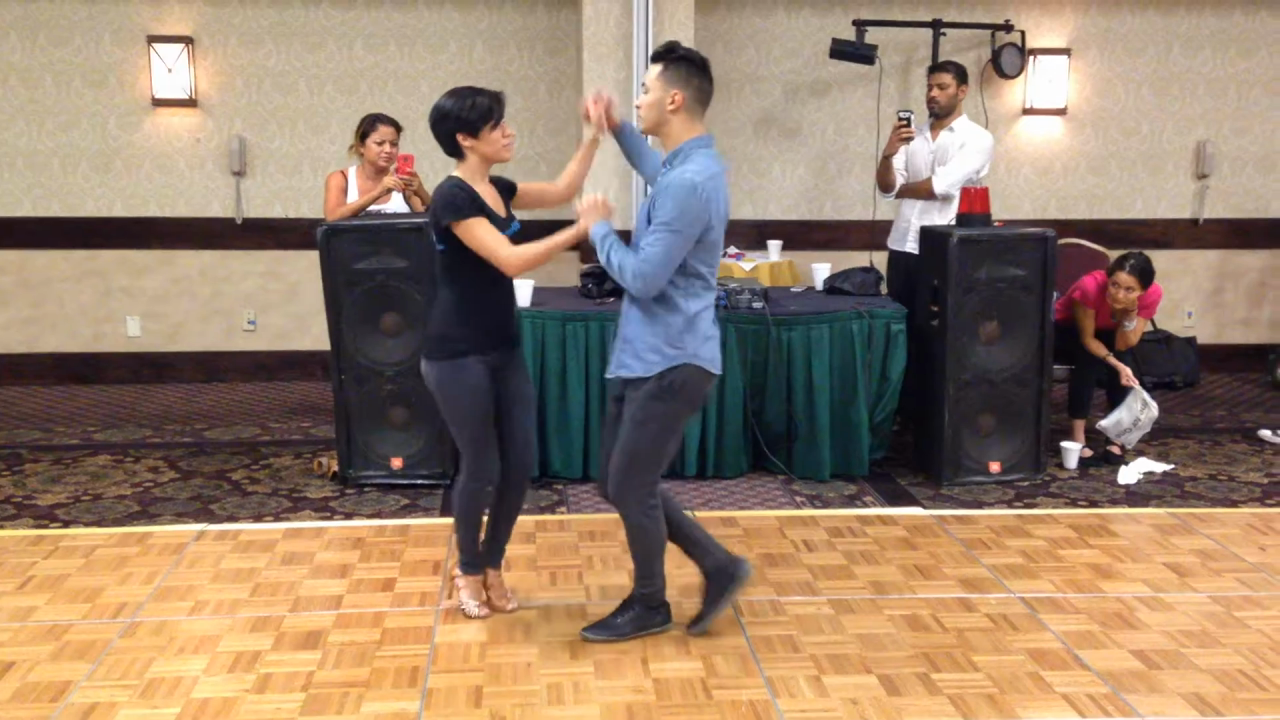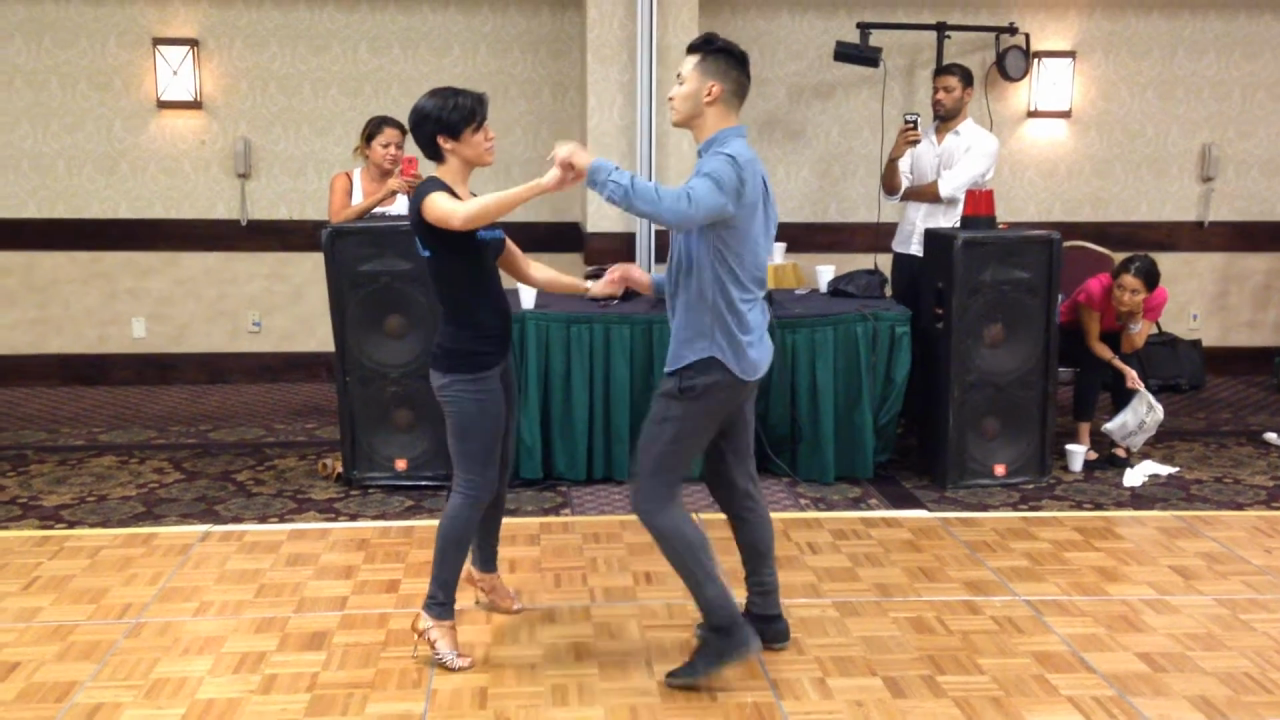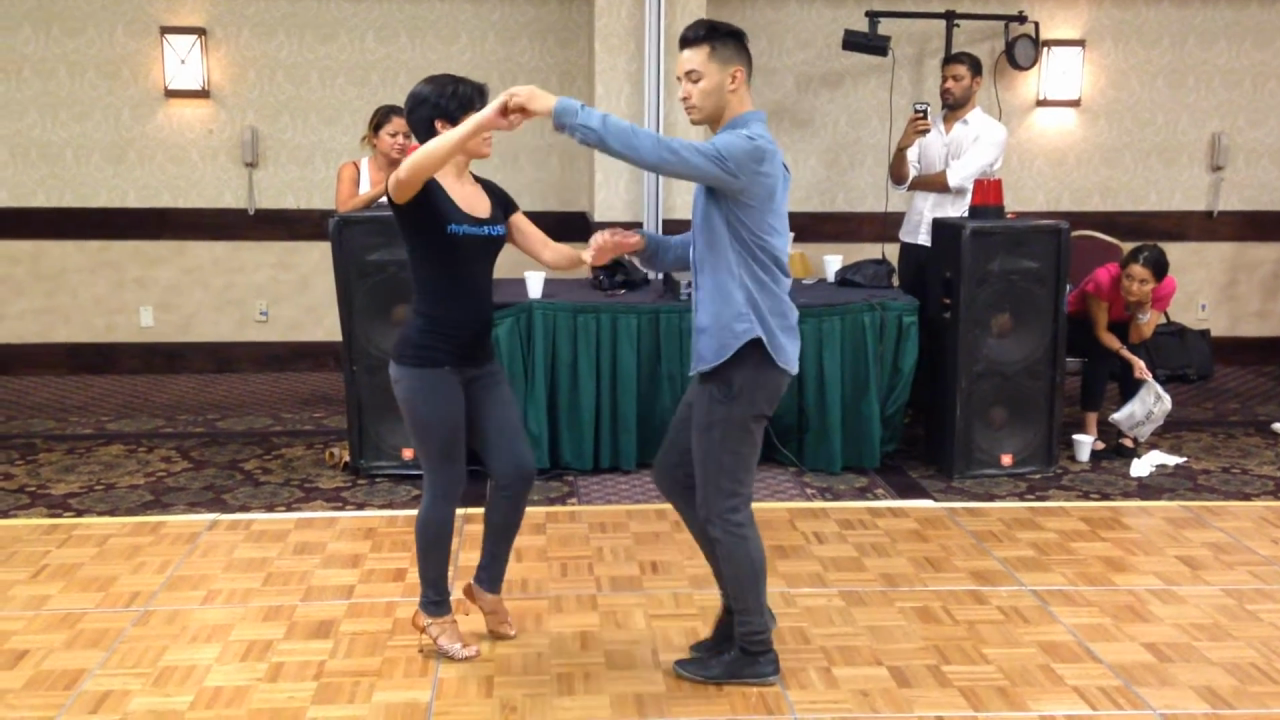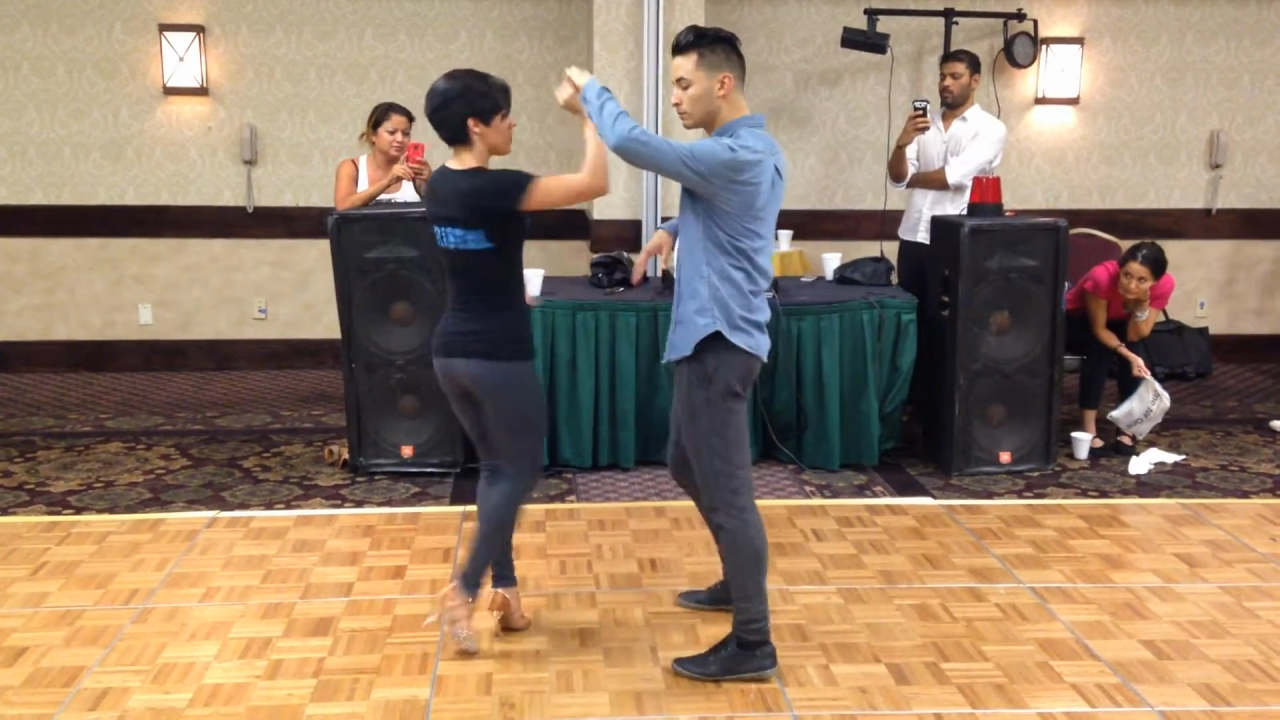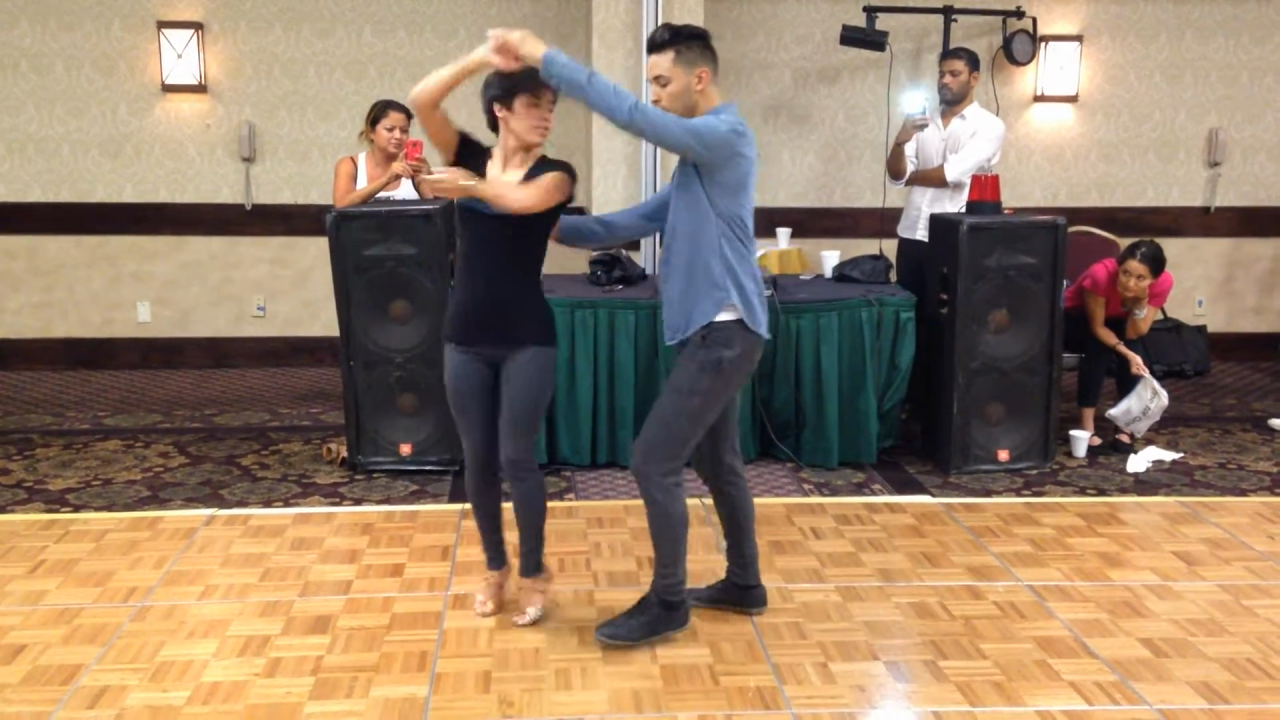
dt=0.5s
person 1, frame 1
left shoulder: (692, 182)
right shoulder: (682, 167)
left elbow: (643, 278)
left wrist: (600, 229)
right wrist: (618, 131)
left hip: (673, 361)
right hip: (644, 358)
left knee: (631, 485)
right knee: (621, 482)
left ankle: (649, 604)
right ankle: (716, 567)
person 1, frame 2
left shoulder: (730, 164)
right shoulder: (730, 162)
left elbow: (676, 208)
left wrist: (594, 168)
right wrist: (656, 284)
left hip: (711, 358)
right hip: (733, 354)
left knee: (652, 494)
right knee: (737, 488)
left ankle: (724, 627)
right ankle: (765, 618)
person 1, frame 3
left shoulder: (749, 149)
right shoulder: (734, 155)
left elbow: (656, 152)
right elbow: (701, 249)
left wrist: (561, 110)
right wrist: (640, 245)
left hip: (747, 355)
right hip: (727, 352)
left knee: (723, 504)
right knee: (675, 476)
left ankle: (753, 650)
right ankle: (740, 605)
person 1, frame 4
left shoulder: (730, 157)
right shoulder: (755, 149)
left elbow: (630, 143)
left wrist: (590, 88)
right wrist: (671, 232)
left hip: (717, 342)
right hip: (720, 338)
left knee: (723, 490)
right knee: (690, 467)
left ankle: (752, 643)
right ankle: (739, 583)
person 1, frame 5
left shoulder: (725, 136)
right shoulder: (702, 150)
left elbow: (630, 115)
right elbow: (650, 217)
left wrist: (544, 58)
right wrist: (569, 230)
left hip: (721, 330)
right hip: (714, 328)
left knee: (655, 464)
right knee: (717, 461)
left ankle: (667, 602)
right ankle: (744, 582)
person 2, frame 1
left shoulder: (495, 189)
right shoulder: (453, 197)
left elbow: (563, 190)
right elbow: (512, 261)
left wrist: (593, 137)
right wrist: (583, 229)
left hip: (504, 351)
right hip: (456, 356)
left knee: (519, 463)
right knee: (480, 466)
left ankle: (490, 566)
right ankle: (467, 568)
person 2, frame 2
left shoulder: (480, 204)
right shoulder: (430, 196)
left elbow: (522, 269)
right elbow: (463, 219)
left wrist: (590, 287)
right wrist: (542, 182)
left hip: (492, 360)
right hip: (464, 368)
left knee: (495, 472)
right knee: (473, 486)
left ankle: (483, 568)
right ankle: (435, 616)
person 2, frame 3
left shoulder: (494, 196)
right shoulder: (415, 191)
left elbow: (547, 252)
right elbow: (408, 169)
left wrist: (590, 253)
right wrist: (484, 120)
left hip: (481, 362)
right hip: (426, 363)
left knee: (517, 470)
right knee: (444, 486)
left ankle: (486, 586)
right ankle: (434, 612)
person 2, frame 4
left shoulder: (440, 186)
right shoulder: (502, 185)
right elbow: (596, 182)
right wrist: (586, 116)
left hip: (454, 350)
right hip: (503, 354)
left knee: (498, 468)
right knee: (518, 473)
left ankle: (502, 590)
right ankle: (462, 593)
person 2, frame 5
left shoulder: (553, 174)
right shoulder: (470, 157)
left elbow: (520, 199)
right elbow: (421, 101)
left wrist: (468, 185)
right wrist: (479, 58)
left hip: (527, 342)
right hip: (466, 341)
left knee: (516, 460)
right knee: (478, 462)
left ankle: (533, 573)
right ankle: (495, 568)
person 3, frame 1
left shoulder: (977, 138)
right shoulder: (913, 135)
left elbow: (942, 186)
right elbow: (885, 189)
left wrist: (900, 188)
right wrist: (887, 155)
right hip: (902, 247)
right ankle: (904, 406)
person 3, frame 2
left shoulder: (983, 141)
right shoulder: (919, 137)
left elbow: (947, 189)
right elbow: (890, 190)
left wrist: (906, 191)
right wrist: (894, 157)
right hip: (906, 250)
right knee: (906, 334)
right ankle: (909, 412)
person 3, frame 3
left shoulder: (991, 131)
right shoulder: (926, 127)
left elbow: (956, 180)
right elbow: (898, 181)
left wrist: (913, 182)
right wrist: (902, 146)
right hip: (914, 238)
person 3, frame 4
left shoulder: (990, 128)
right shoulder: (924, 125)
left elbow: (955, 176)
right elbow: (897, 178)
left wrist: (912, 178)
right wrist: (901, 144)
right hip: (913, 236)
person 3, frame 5
left shoulder: (988, 125)
right shoulder: (924, 121)
left elbow: (957, 171)
right elbow: (896, 175)
left wrist: (909, 177)
right wrist: (899, 143)
right hip: (913, 234)
right ankle: (912, 391)
person 4, frame 1
left shoulder: (1152, 294)
right shoulder: (1090, 286)
left elbow: (1123, 346)
right elbow: (1086, 338)
left wrist: (1131, 312)
right wrist: (1116, 365)
left hip: (1106, 334)
right hip: (1066, 332)
left knee: (1123, 358)
right knee: (1090, 359)
right ankle: (1077, 438)
person 4, frame 2
left shoulder: (1157, 297)
right shoulder: (1095, 289)
left elbow: (1129, 348)
right elbow: (1092, 341)
left wrist: (1136, 315)
right wrist: (1123, 368)
left hip: (1112, 337)
right hip: (1070, 335)
left knee: (1128, 360)
right knee: (1095, 362)
right ankle: (1083, 442)
person 4, frame 3
left shoulder: (1166, 287)
right shoulder: (1104, 279)
left elbow: (1137, 339)
right elbow: (1099, 331)
left wrist: (1145, 305)
right wrist: (1130, 358)
left hip: (1119, 326)
right hip: (1078, 325)
left knee: (1136, 350)
right knee: (1102, 352)
right ankle: (1090, 432)
person 4, frame 4
left shoulder: (1164, 285)
right shoulder: (1102, 277)
left elbow: (1135, 336)
right elbow: (1099, 329)
left wrist: (1143, 303)
right wrist: (1129, 356)
left hip: (1118, 324)
right hip: (1077, 322)
left knee: (1135, 348)
right knee: (1100, 349)
right ankle: (1088, 430)
person 4, frame 5
left shoulder: (1163, 282)
right shoulder: (1101, 274)
left elbow: (1133, 334)
right elbow: (1097, 327)
left wrist: (1141, 301)
right wrist: (1127, 354)
left hip: (1116, 322)
right hip: (1075, 321)
left knee: (1133, 346)
right knee: (1099, 346)
right ankle: (1087, 428)
